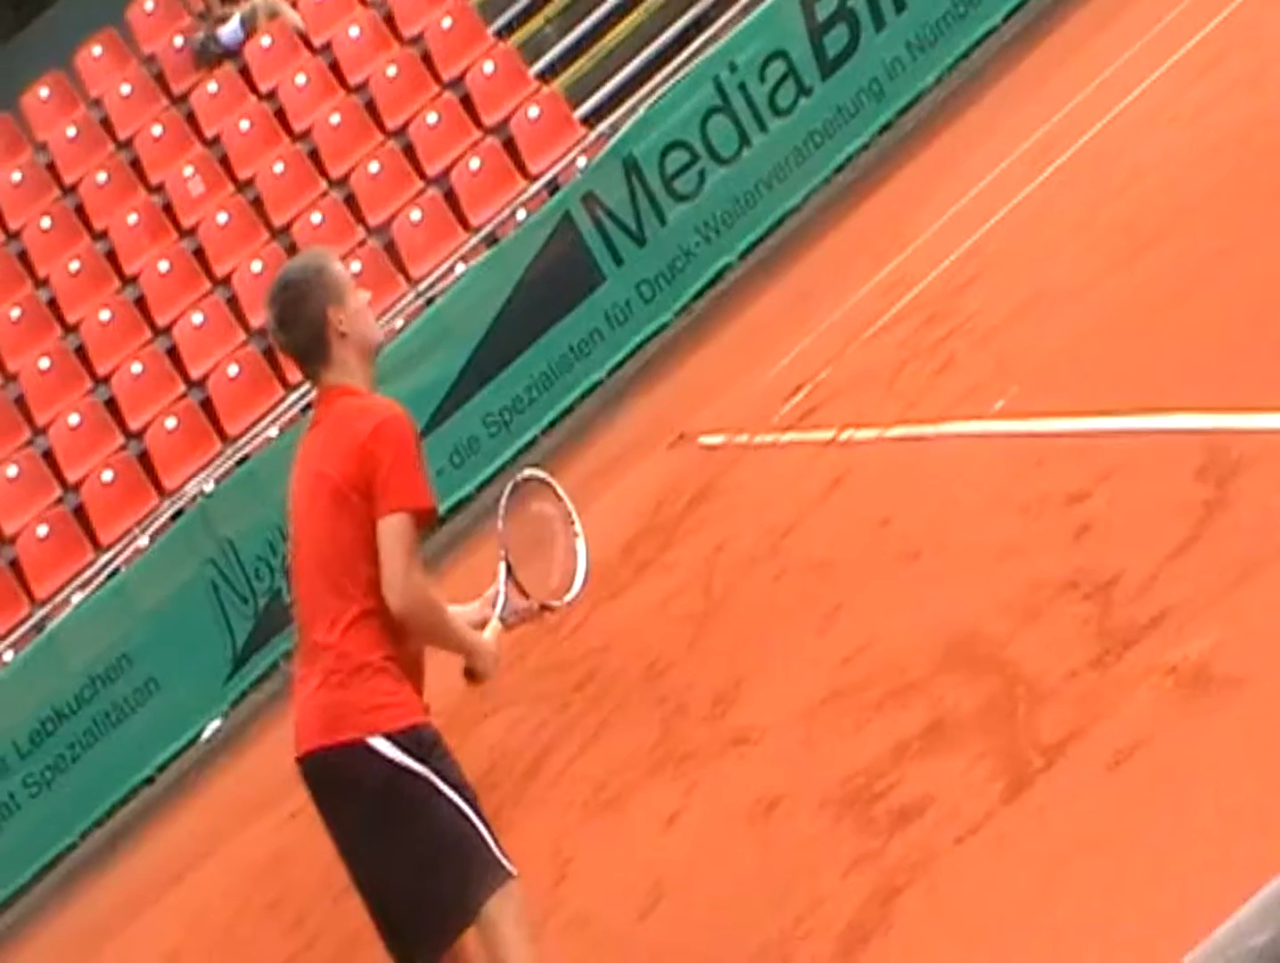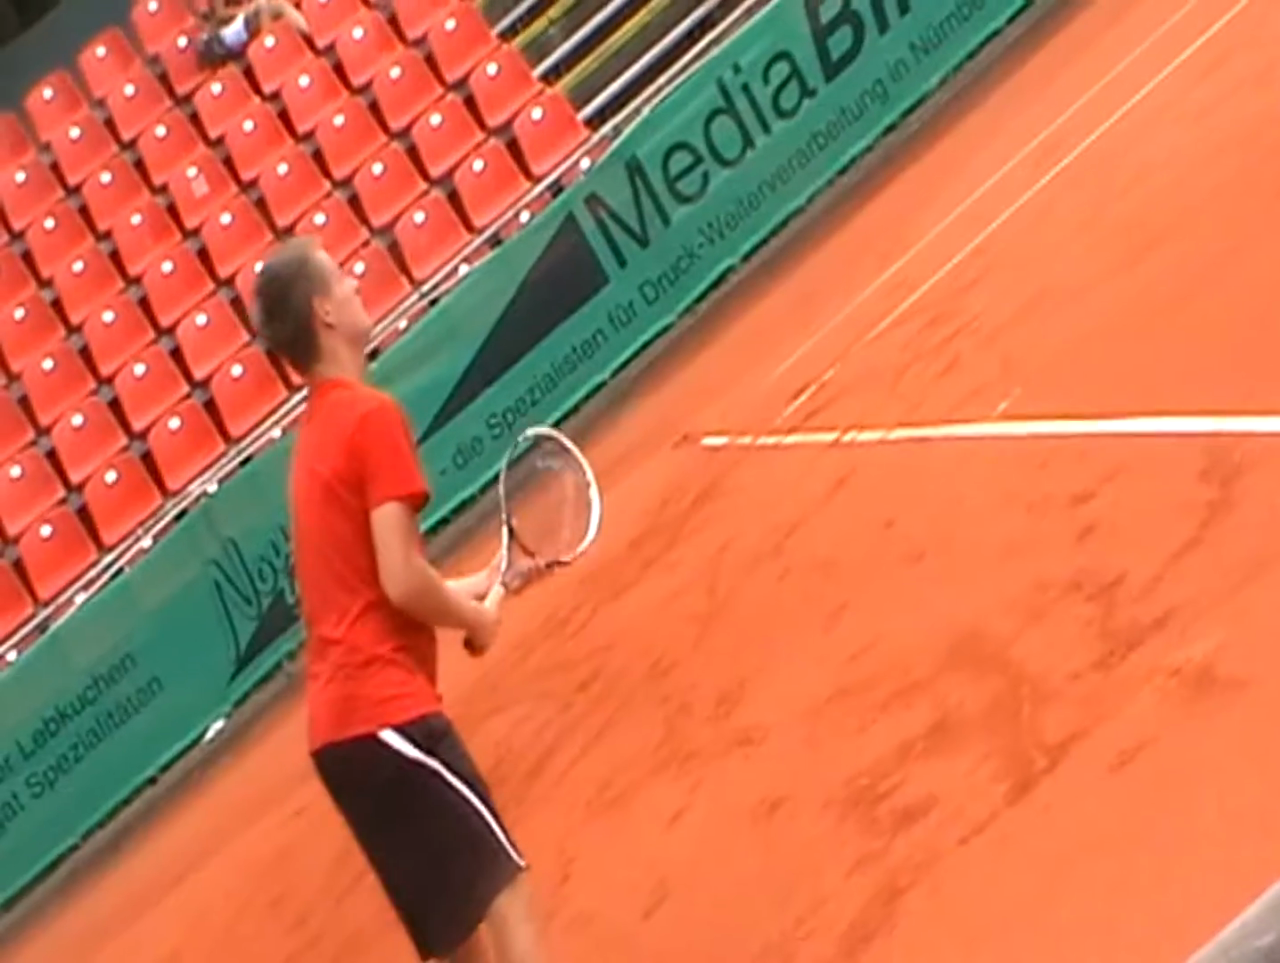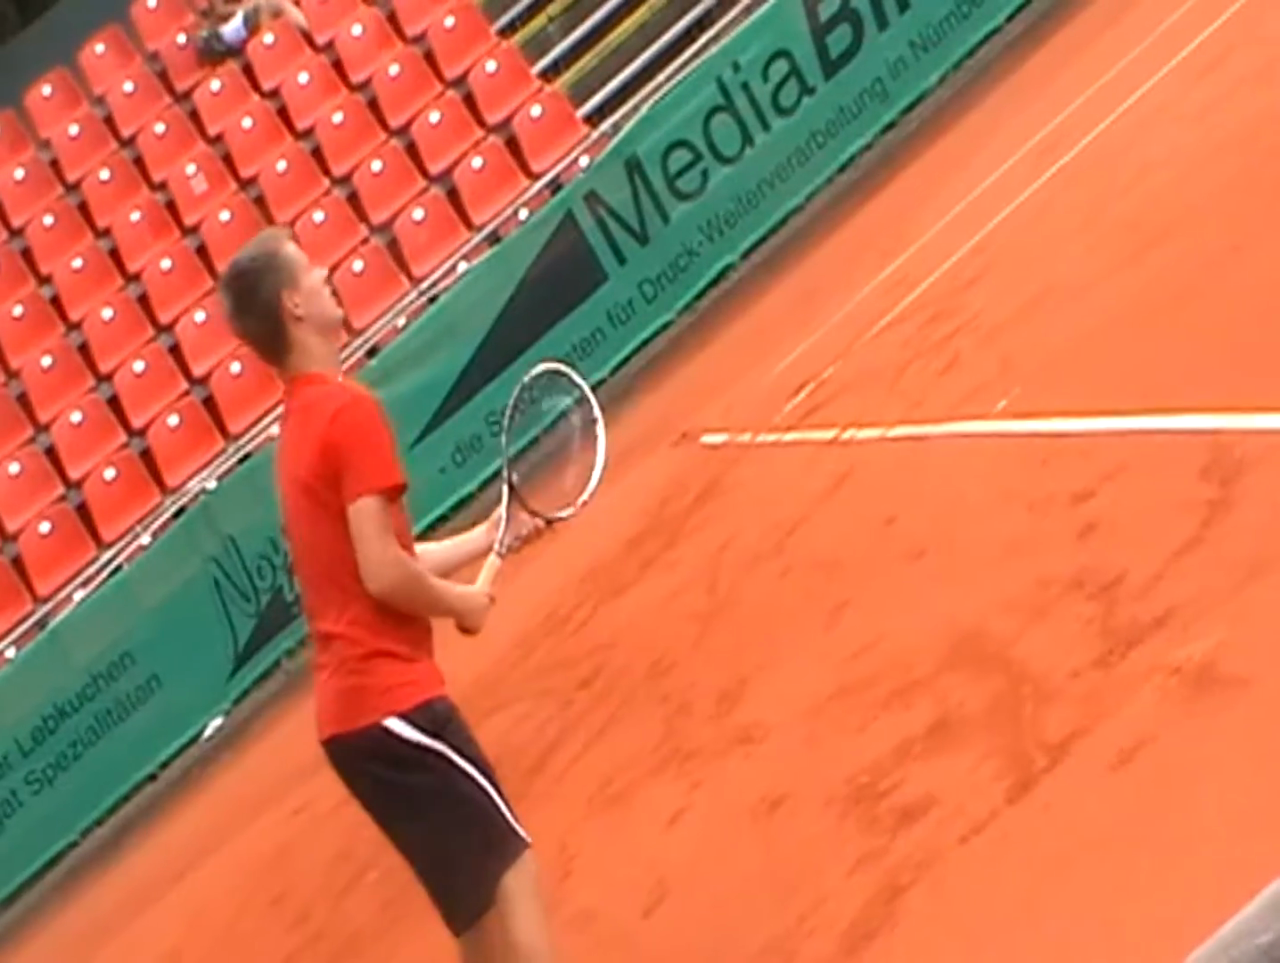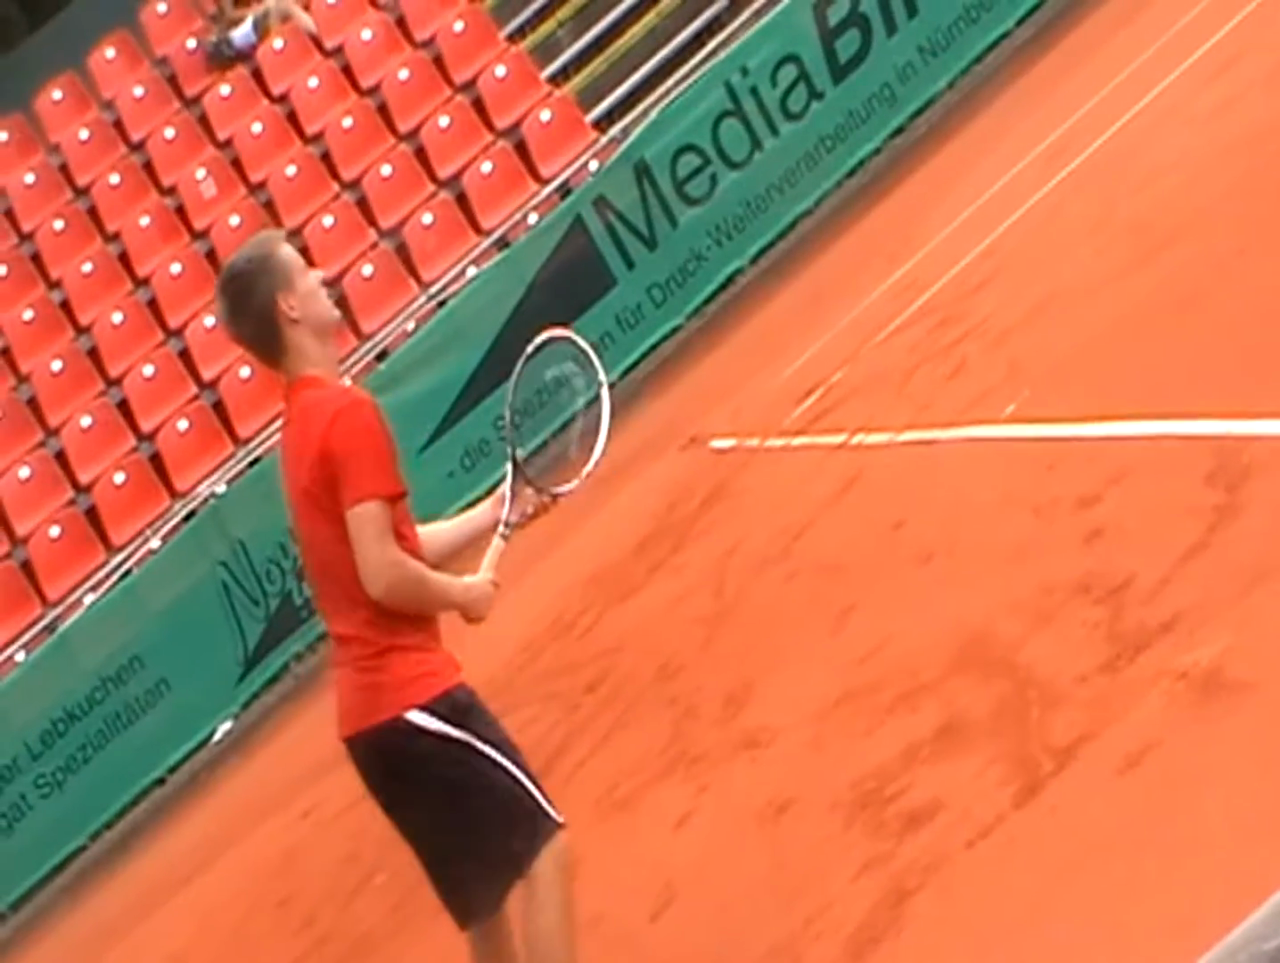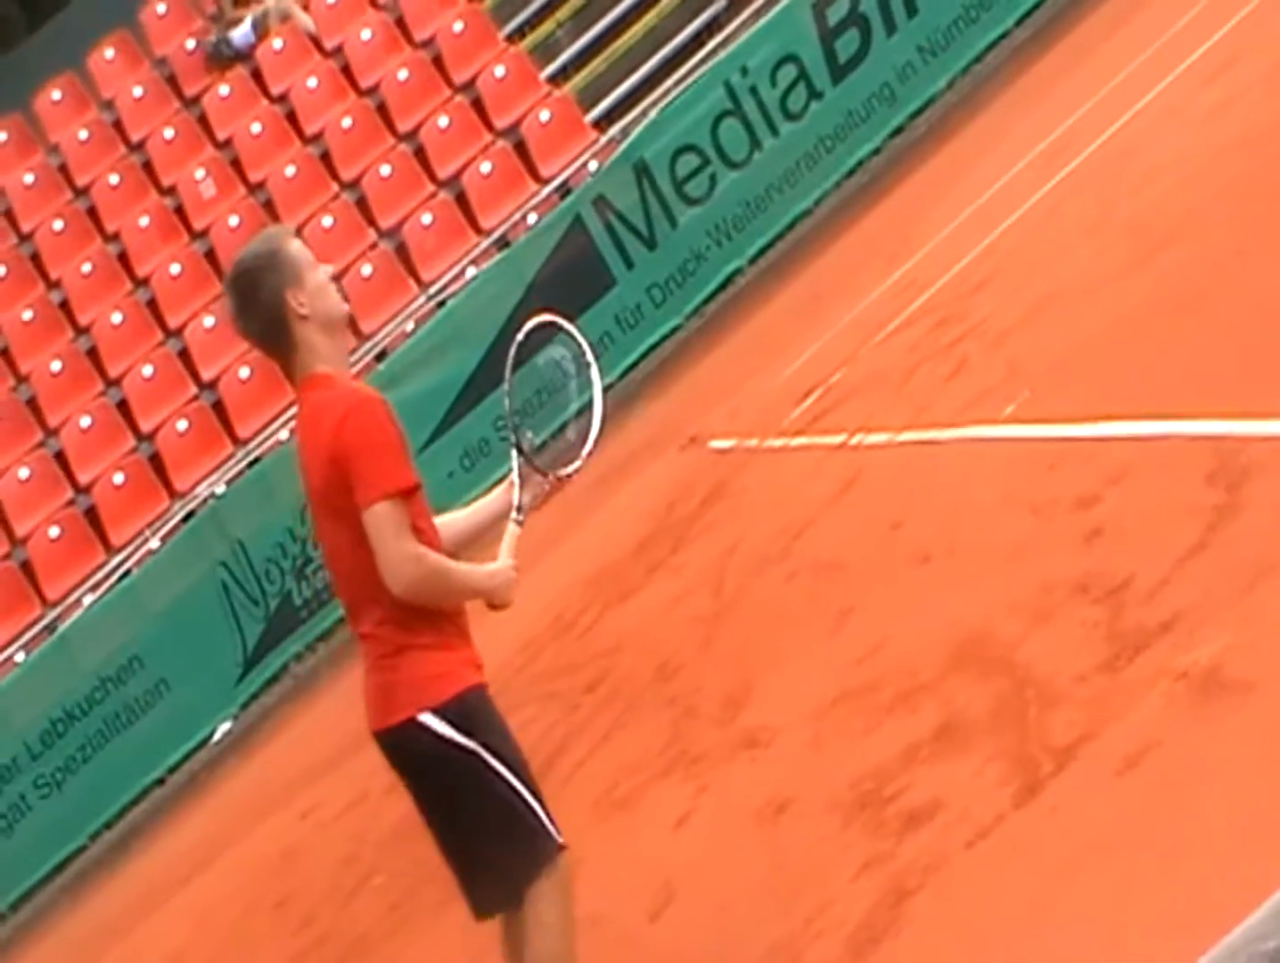
dt=0.2s
person 1, frame 1
left shoulder: (317, 445)
right shoulder: (382, 426)
right elbow: (401, 595)
left wrist: (476, 613)
right wrist: (473, 645)
left hip: (326, 723)
right hip: (373, 720)
right knee: (496, 900)
person 1, frame 2
left shoulder: (315, 435)
right shoulder: (372, 416)
right elbow: (402, 581)
left wrist: (486, 584)
right wrist: (474, 619)
left hip: (340, 713)
right hip: (385, 711)
right knee: (503, 894)
person 1, frame 3
left shoulder: (301, 423)
right shoulder: (349, 409)
right elbow: (384, 574)
left wrist: (491, 535)
right wrist: (460, 603)
left hip: (352, 703)
right hip: (391, 698)
left knee: (479, 898)
right knee: (513, 875)
person 1, frame 4
left shoulder: (304, 423)
right shoulder: (347, 412)
right elbow: (384, 576)
left wrist: (497, 510)
right wrist: (463, 595)
left hip: (376, 697)
right hip: (411, 693)
left knee: (487, 890)
right knee: (542, 849)
person 1, frame 5
left shoulder: (320, 416)
right shoulder: (358, 411)
right elbow: (405, 571)
left wrist: (510, 495)
right wrist: (485, 582)
left hip: (410, 687)
right hip: (432, 692)
left knee: (514, 878)
right knee: (543, 867)
